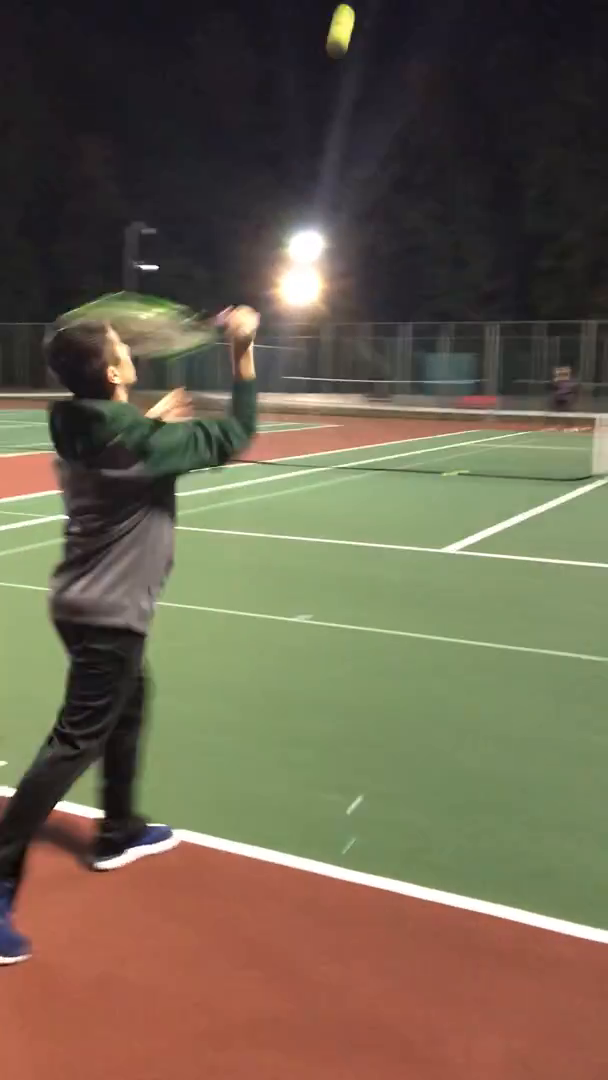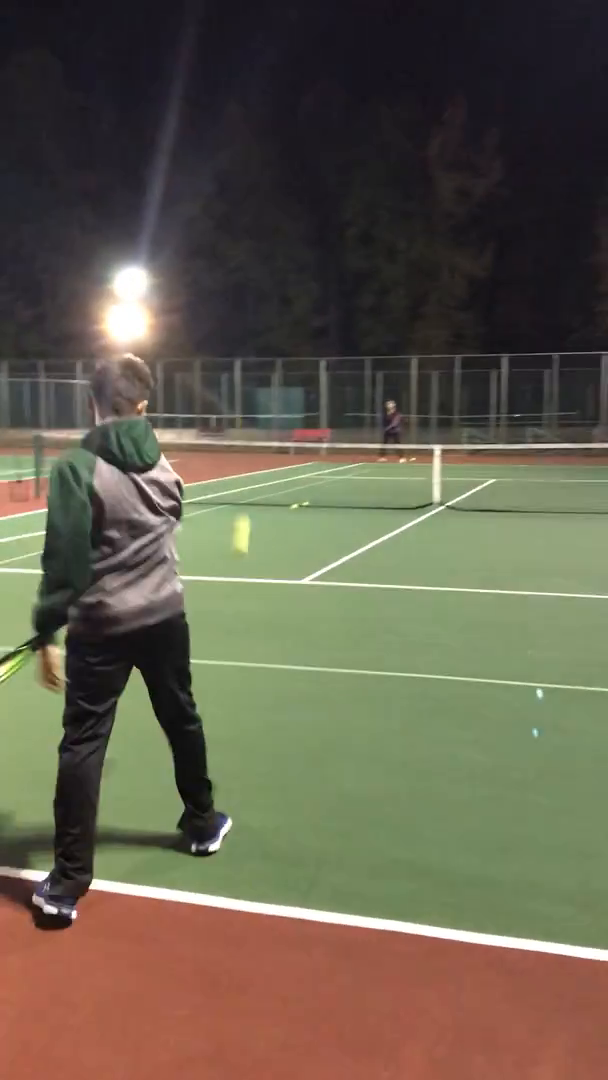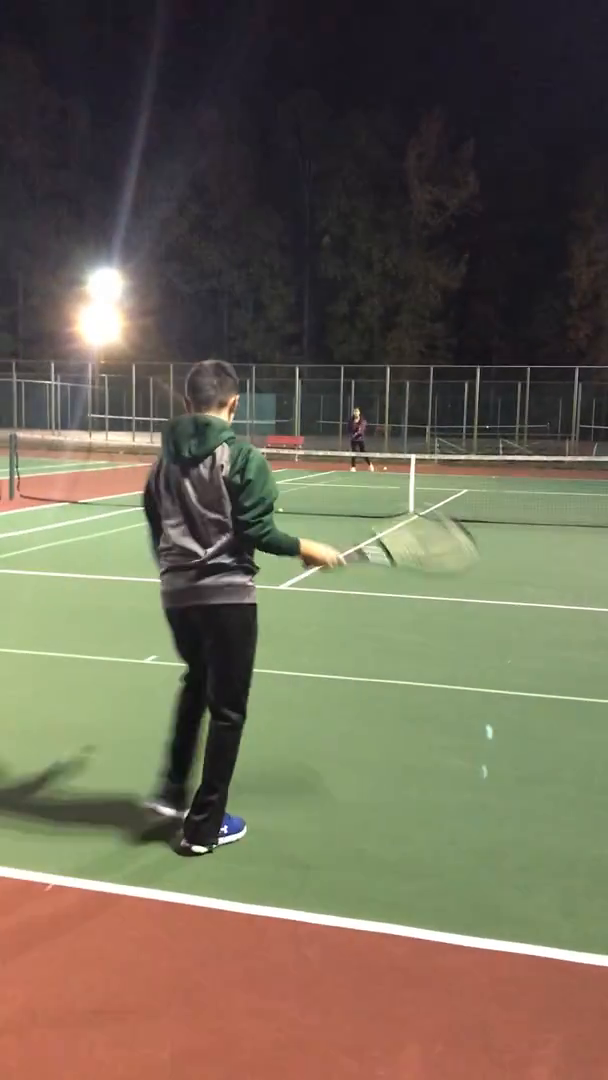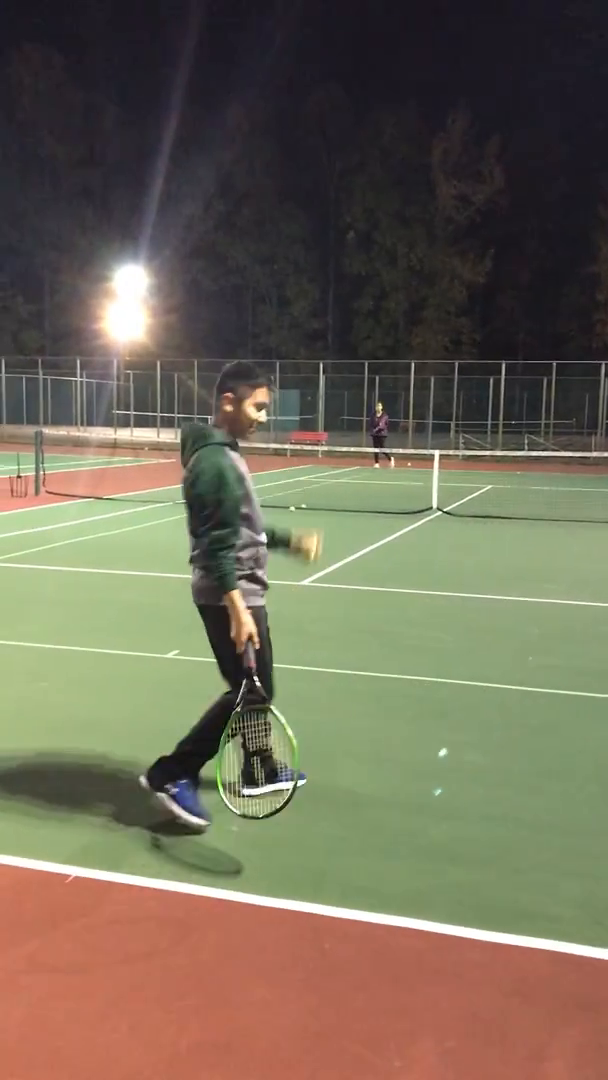
dt=0.5s
person 1, frame 1
left shoulder: (86, 431)
right shoulder: (140, 442)
right elbow: (231, 438)
left wrist: (157, 417)
right wrist: (242, 354)
left hip: (85, 601)
right hip: (109, 612)
left knee: (127, 705)
right knee: (75, 743)
left ankle: (119, 829)
person 1, frame 2
left shoulder: (77, 469)
right shoulder: (165, 466)
left elbow: (63, 563)
left wrist: (49, 638)
left hip: (102, 626)
right hip: (164, 615)
left knee: (82, 743)
right knee: (182, 721)
left ankle: (70, 881)
right ankle: (203, 824)
person 1, frame 3
left shoulder: (163, 461)
right shoulder: (242, 457)
right elbow: (257, 531)
right wrist: (308, 550)
left hip: (176, 594)
right hip: (226, 596)
left knee: (197, 687)
right knee: (227, 707)
left ankle: (173, 791)
right ankle: (204, 824)
person 1, frame 4
left shoulder: (225, 454)
right shoulder: (213, 463)
right elbow: (215, 542)
left wrist: (287, 540)
right wrist: (236, 606)
left hip: (248, 592)
right hip: (228, 596)
left knee: (259, 682)
right knee: (244, 691)
right ankle: (170, 774)
